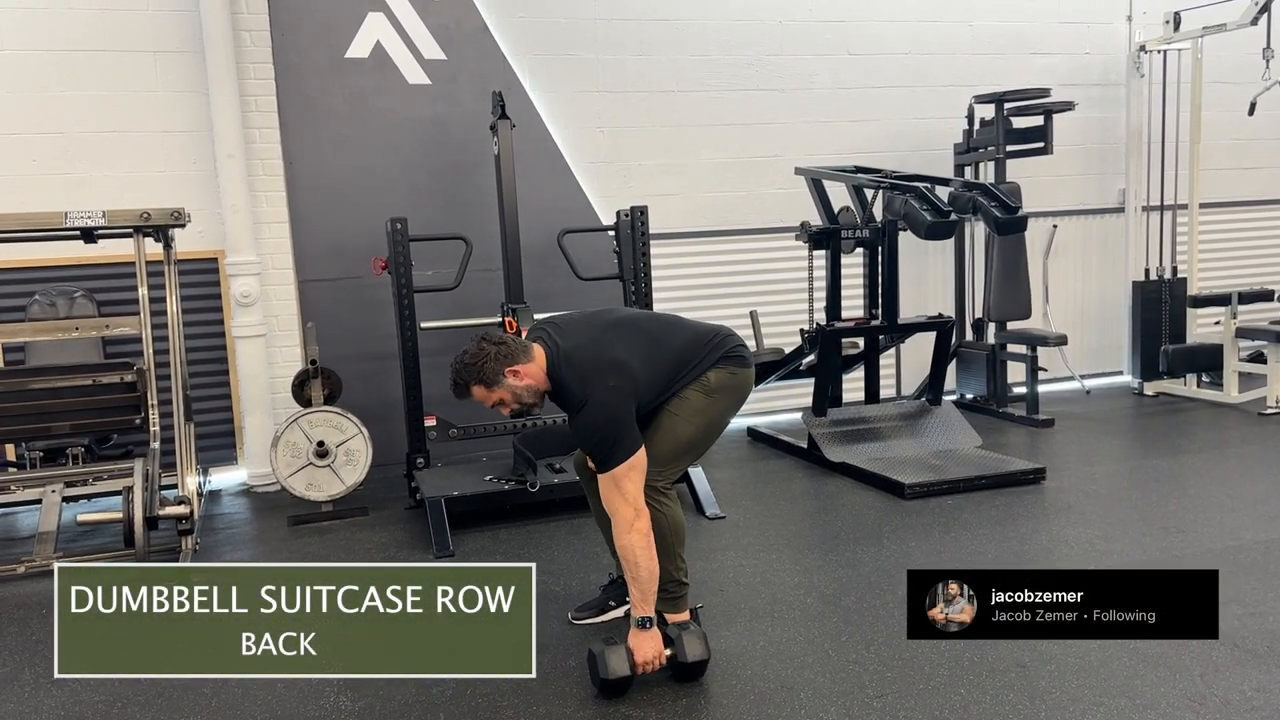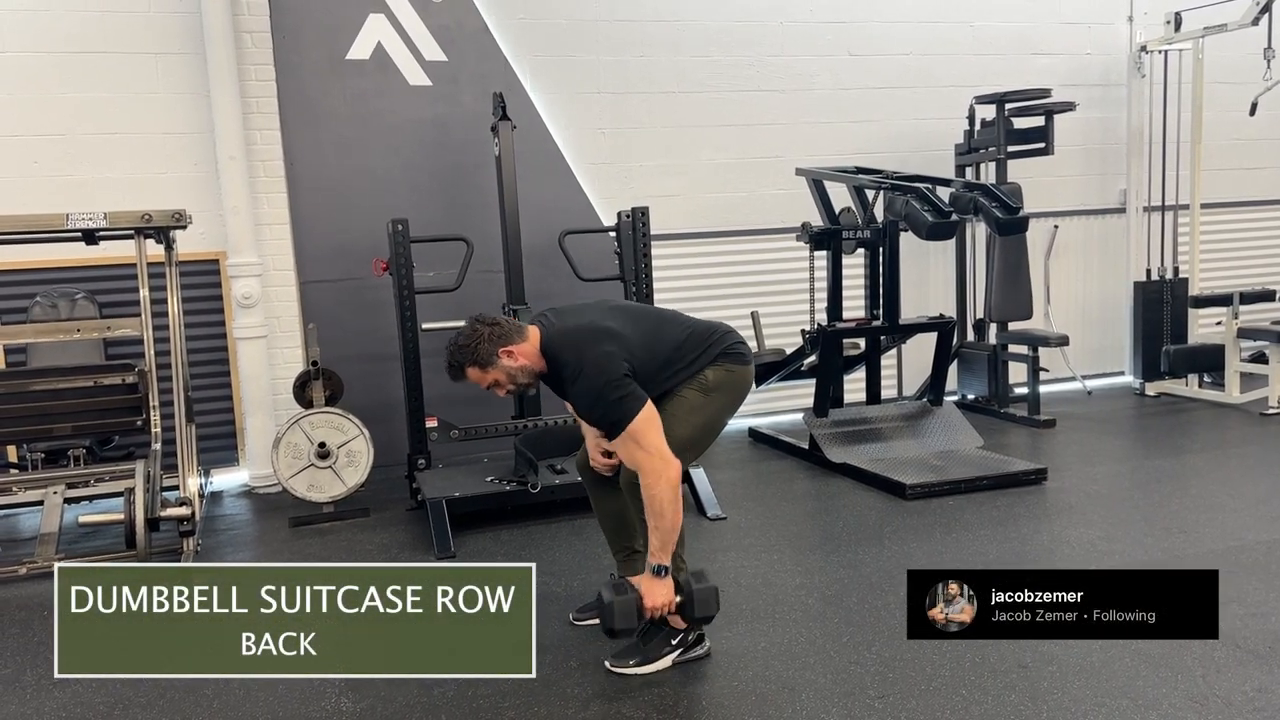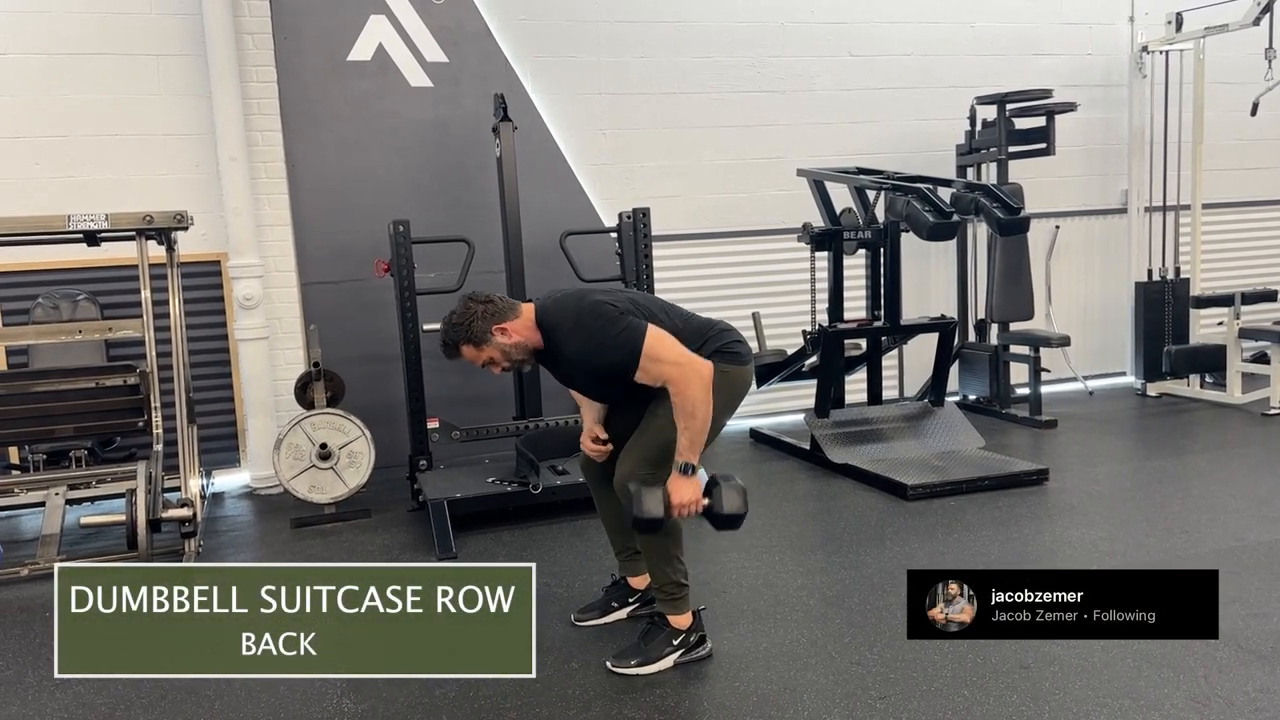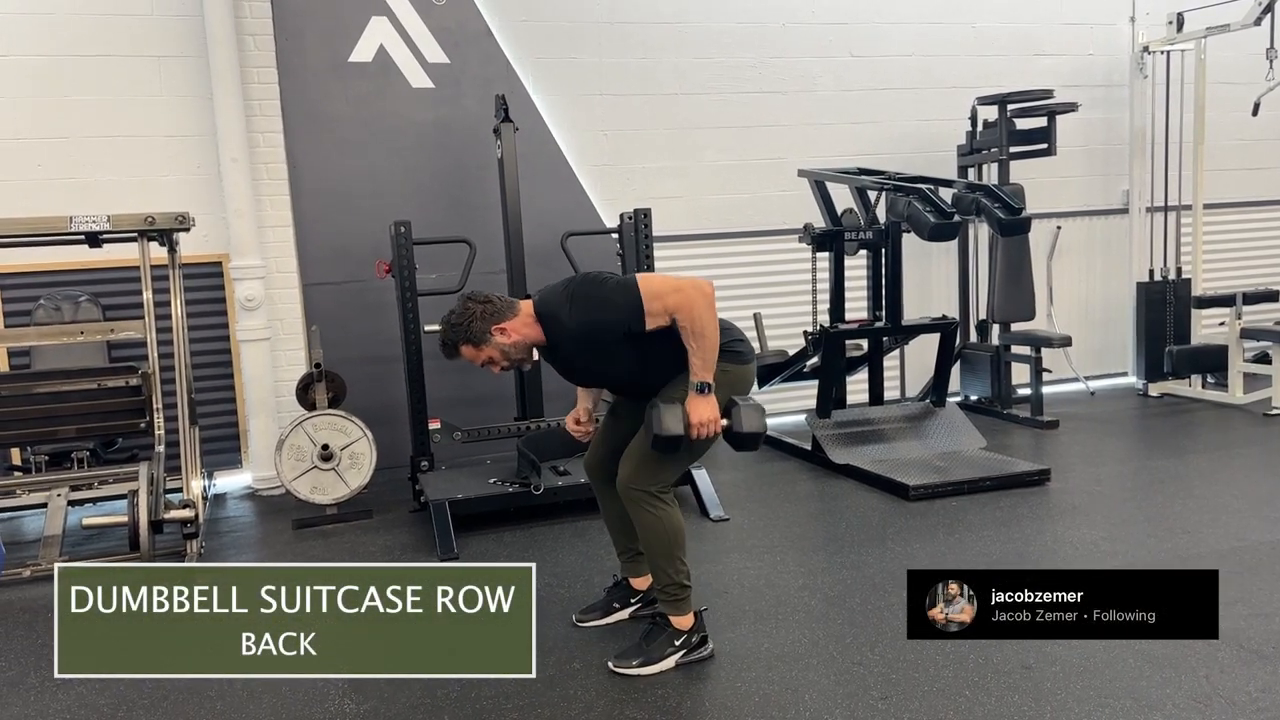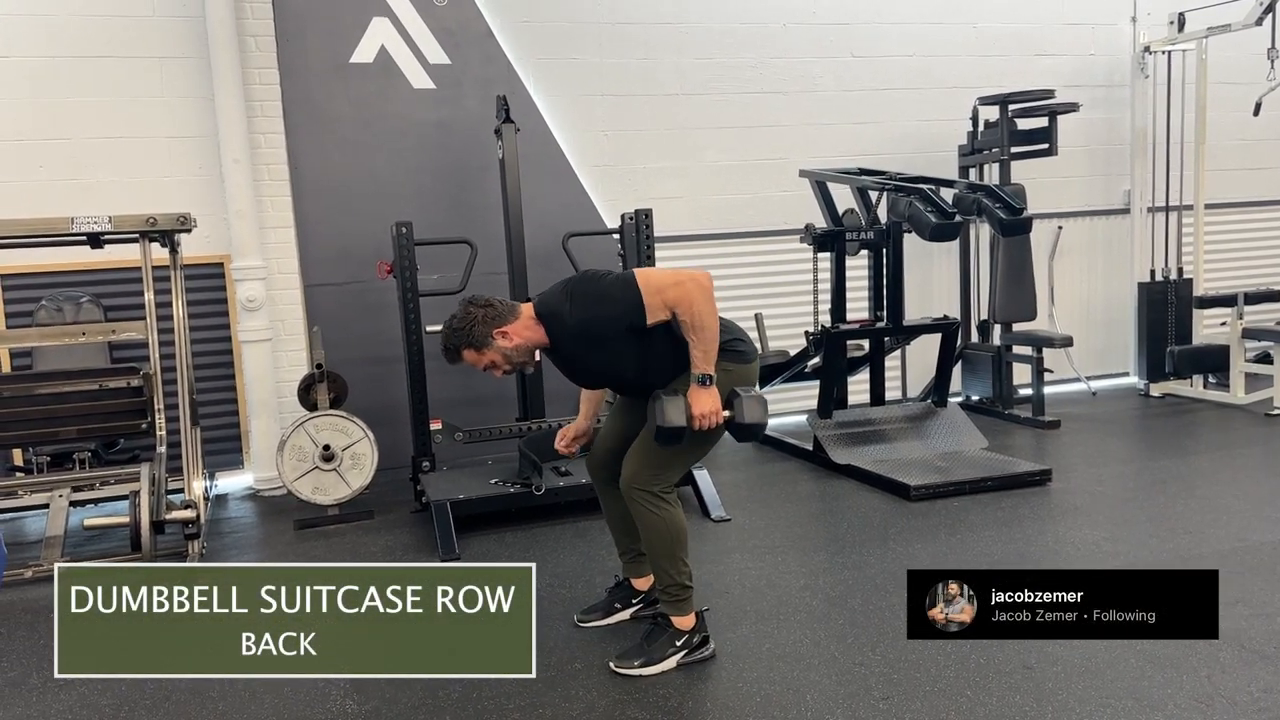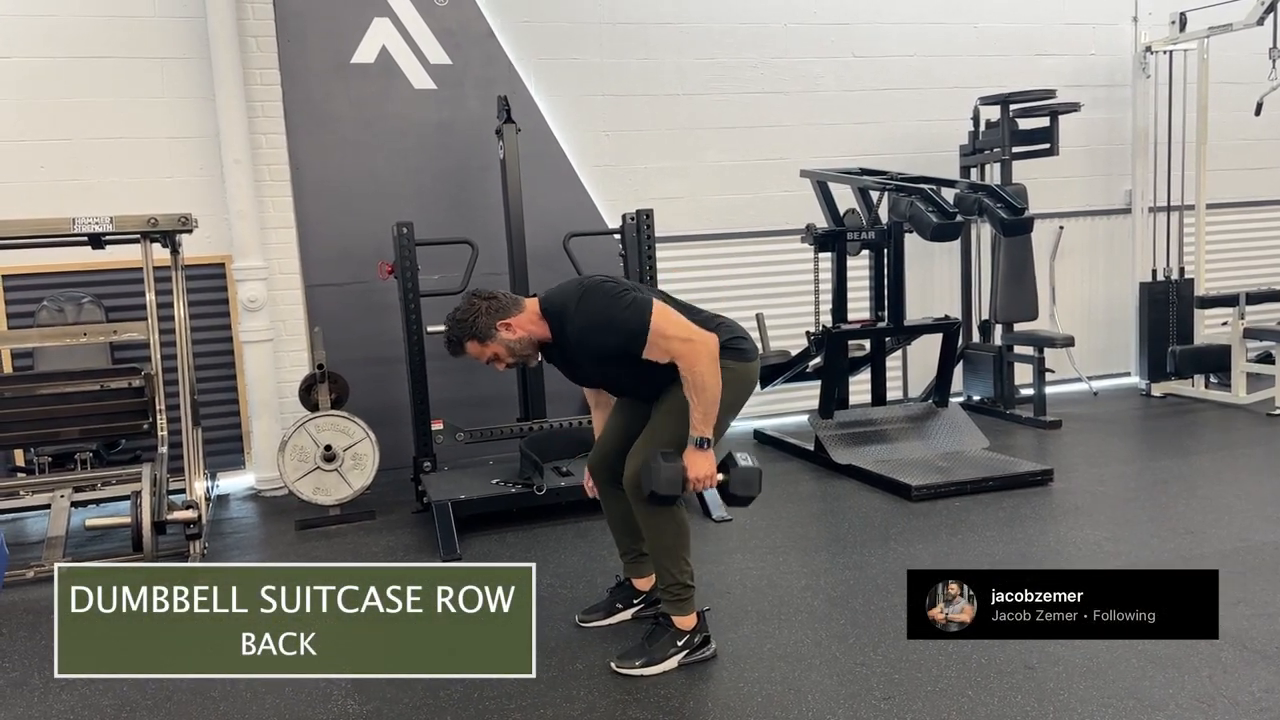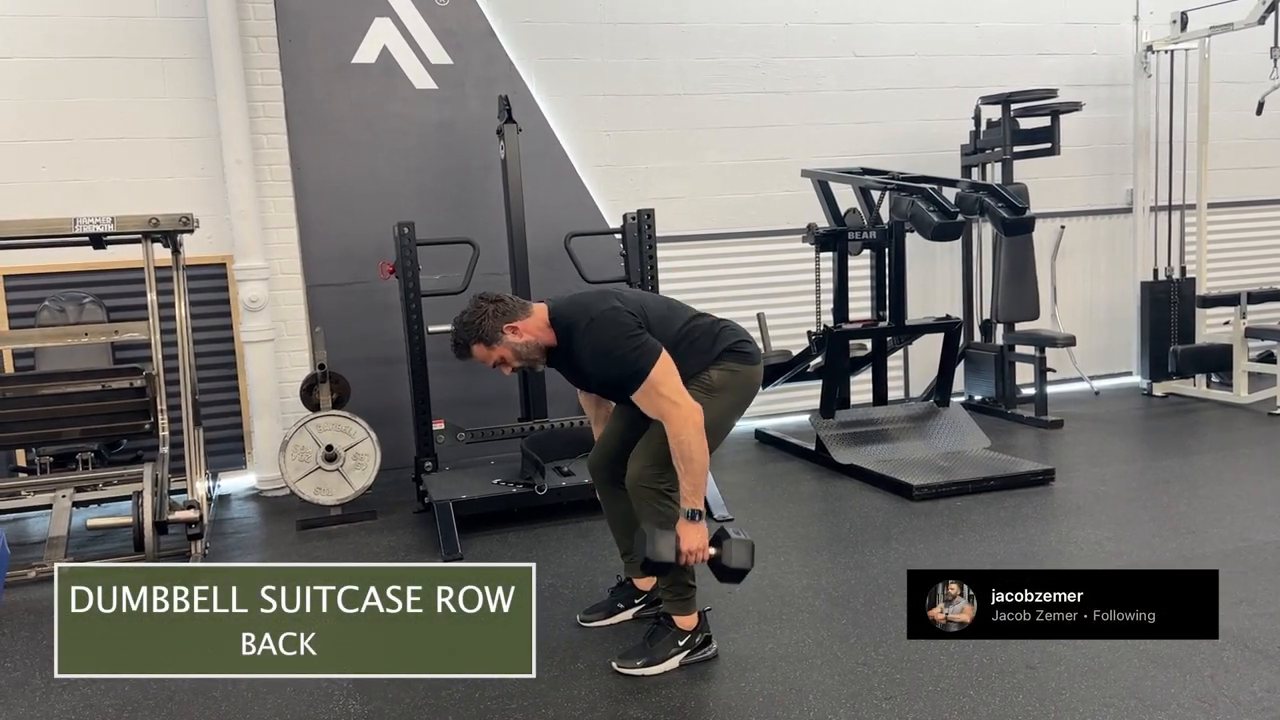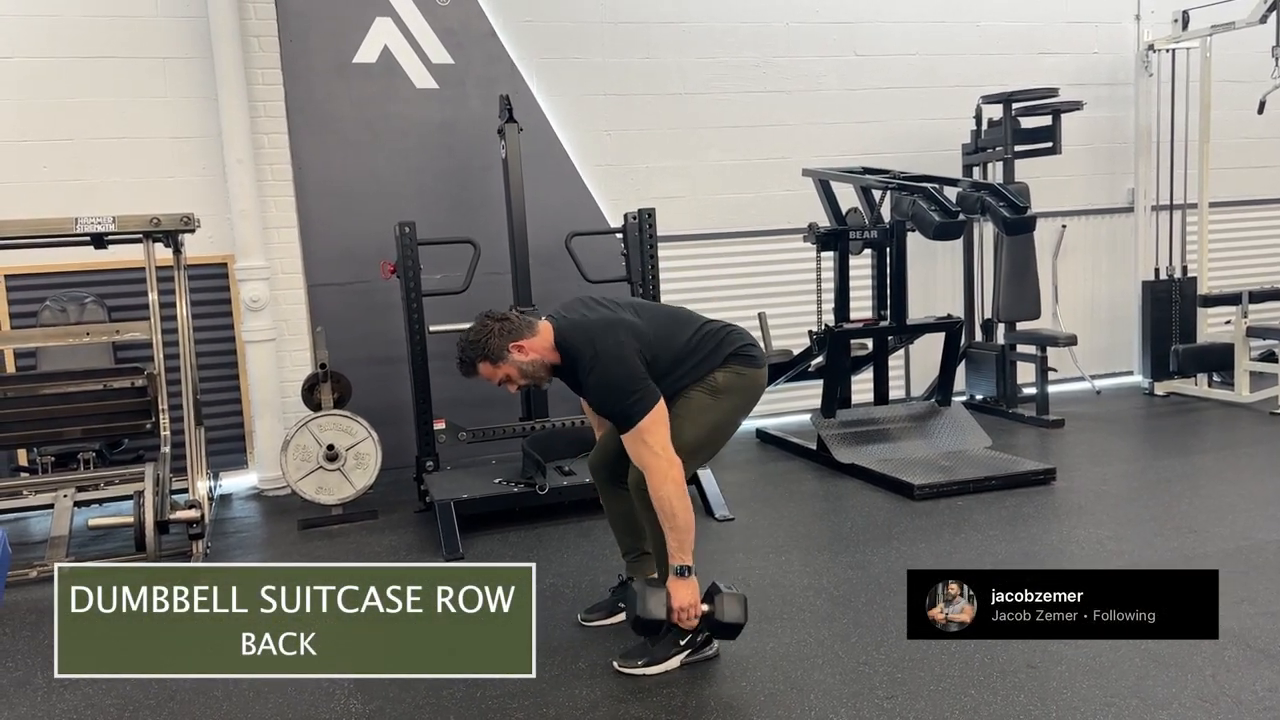
dt=0.2s
person 1, frame 1
left shoulder: (598, 397)
right shoulder: (538, 344)
left elbow: (630, 516)
left wrist: (644, 625)
right wrist: (596, 440)
left hip: (722, 370)
right hip: (677, 366)
left knee: (651, 478)
right knee: (591, 465)
left ankle: (677, 621)
right ankle: (632, 584)
person 1, frame 2
left shoulder: (592, 368)
right shoulder: (542, 338)
left elbow: (662, 472)
left wrist: (660, 573)
right wrist: (594, 435)
left hip: (721, 366)
right hip: (666, 373)
left knee: (639, 477)
right knee: (592, 465)
left ankle: (680, 627)
right ankle: (634, 583)
person 1, frame 3
left shoulder: (583, 328)
right shoulder: (544, 334)
left elbow: (694, 371)
right elbow: (585, 375)
left wrist: (685, 470)
right wrist: (593, 425)
left hip: (719, 366)
left knee: (638, 479)
right knee: (598, 465)
left ankle: (682, 627)
right ankle: (638, 587)
person 1, frame 4
left shoulder: (581, 308)
right shoulder: (549, 331)
left elbow: (696, 291)
left wrist: (701, 390)
right wrist: (585, 410)
left hip: (719, 364)
left knee: (640, 480)
right knee: (602, 465)
left ankle: (683, 628)
right ankle: (639, 587)
person 1, frame 5
left shoulder: (583, 304)
right shoulder: (552, 334)
left elbow: (696, 285)
left wrist: (703, 382)
right wrist: (583, 422)
left hip: (720, 361)
left knee: (643, 478)
right knee: (604, 465)
left ankle: (685, 628)
right ankle: (641, 588)
person 1, frame 6
left shoulder: (590, 310)
right shoulder: (553, 334)
left elbow: (701, 345)
right elbow: (600, 382)
left wrist: (700, 445)
right wrist: (601, 445)
left hip: (724, 362)
left knee: (646, 477)
right knee: (606, 466)
left ankle: (686, 628)
right ankle: (643, 587)
person 1, frame 7
left shoulder: (598, 332)
right shoulder: (556, 328)
left elbow: (683, 415)
right elbow: (595, 387)
left wrist: (692, 516)
right wrist: (606, 444)
left hip: (728, 366)
left knee: (648, 477)
right knee: (605, 466)
left ankle: (688, 628)
right ankle: (644, 586)
person 1, frame 8
left shoulder: (603, 361)
right shoulder: (557, 331)
left elbow: (663, 471)
left wrist: (682, 573)
left hip: (733, 369)
right hip: (684, 371)
left knee: (647, 476)
right knee: (606, 466)
left ankle: (690, 631)
right ankle: (644, 583)
